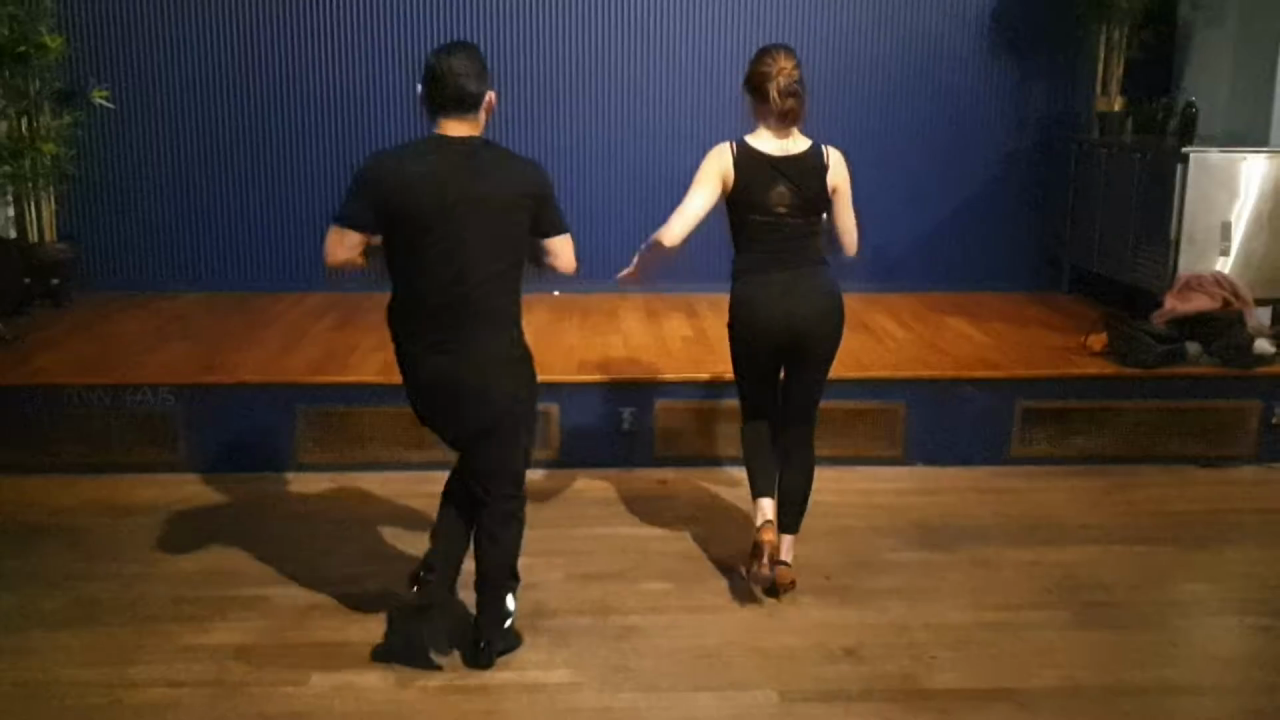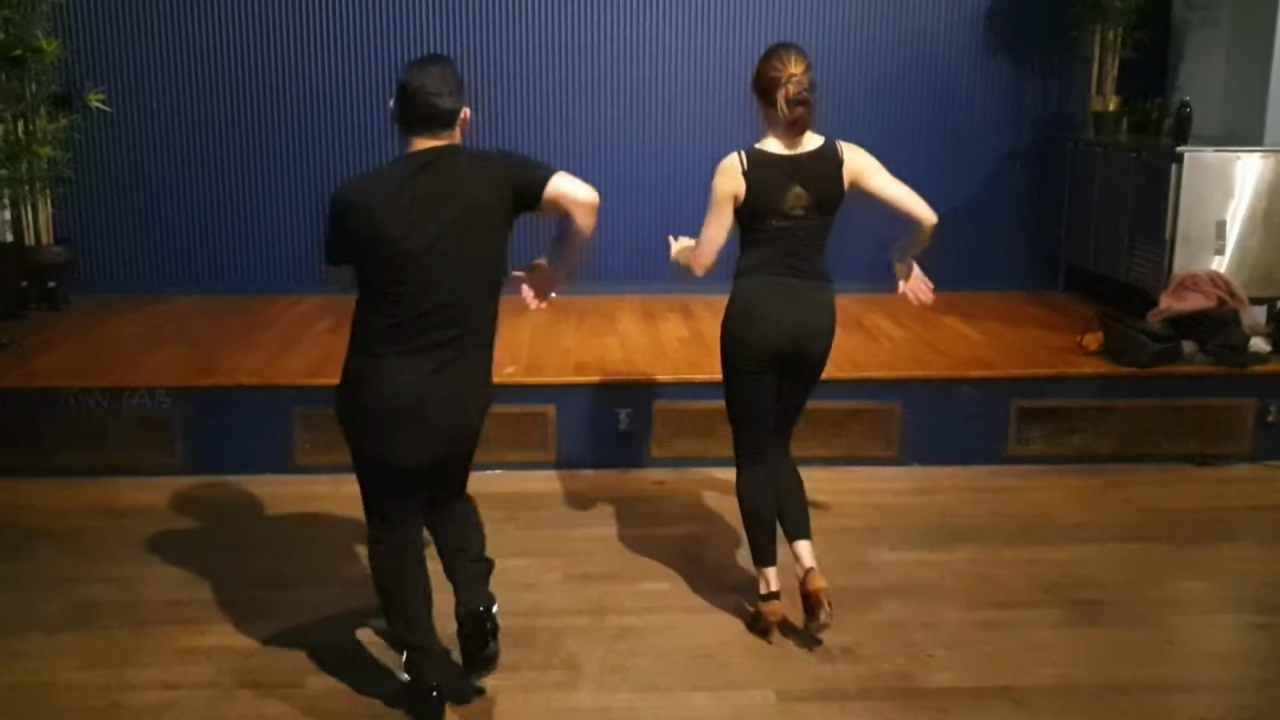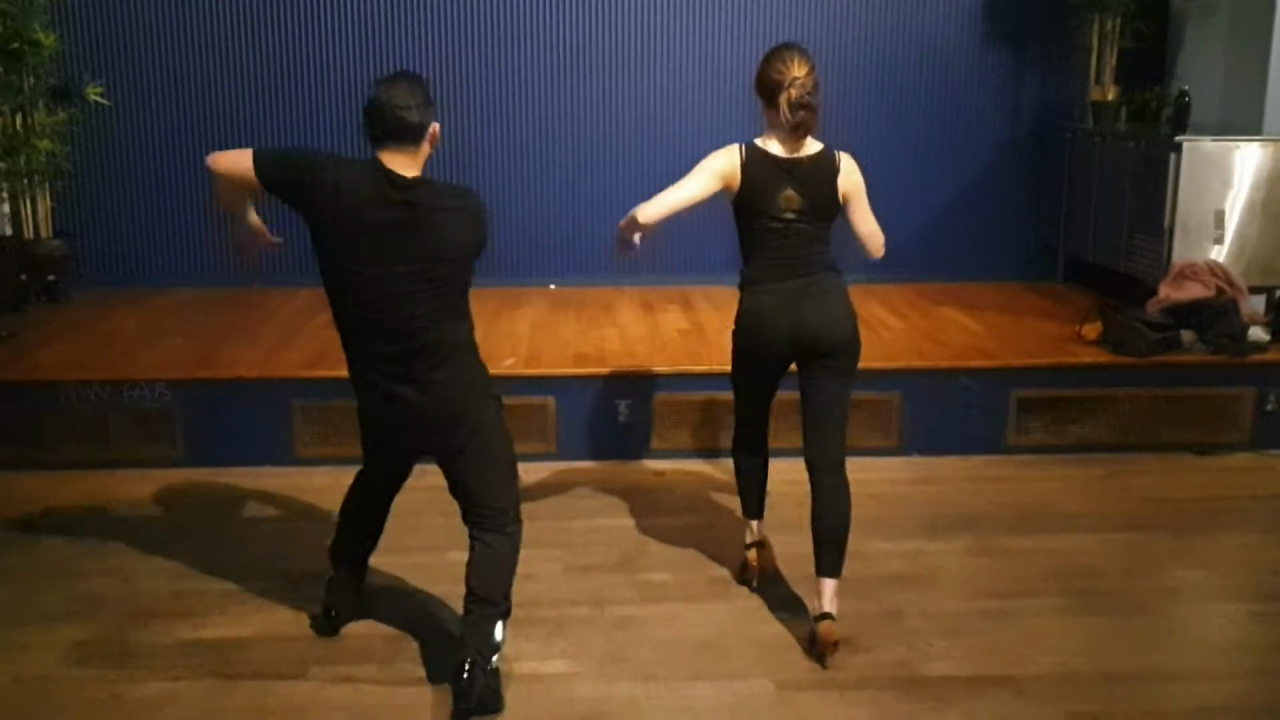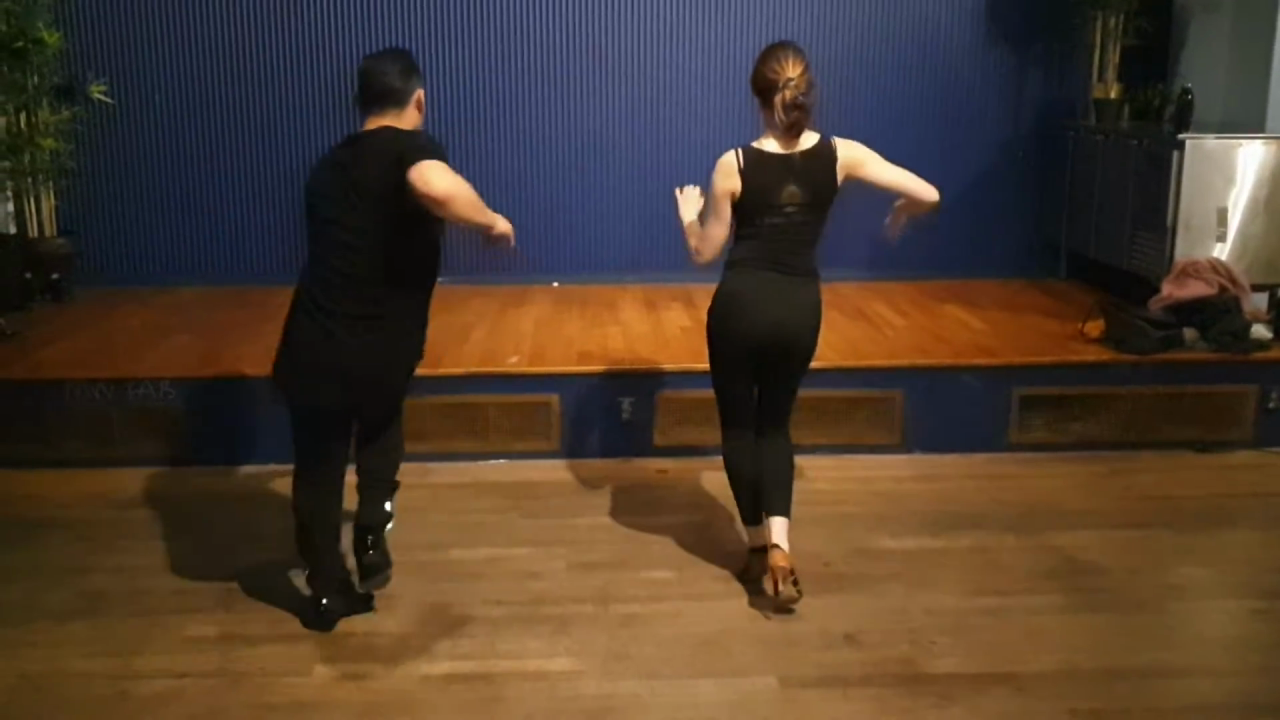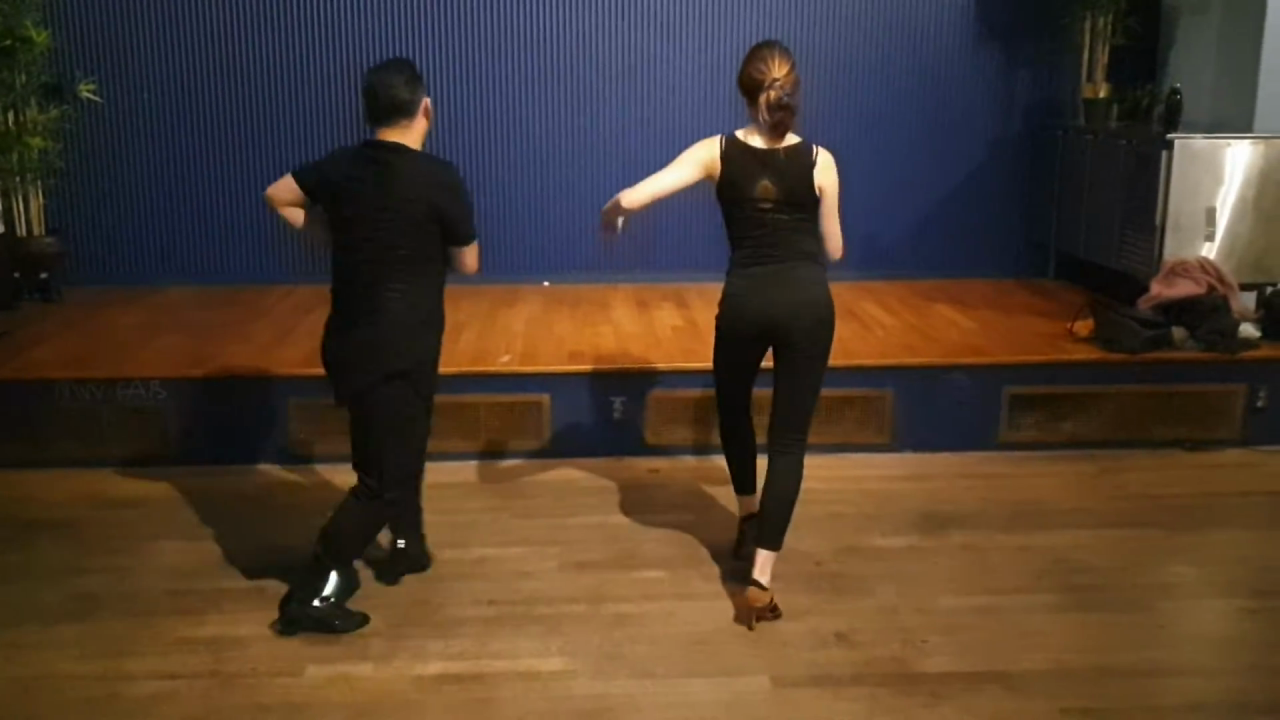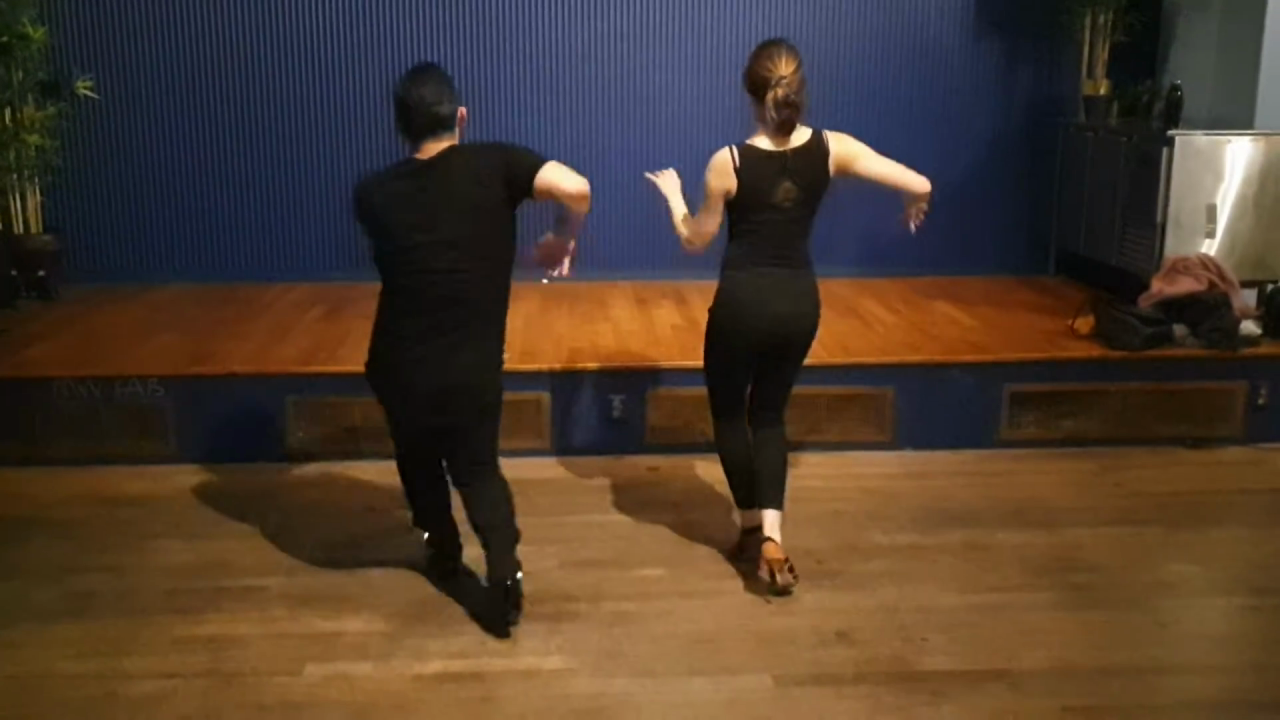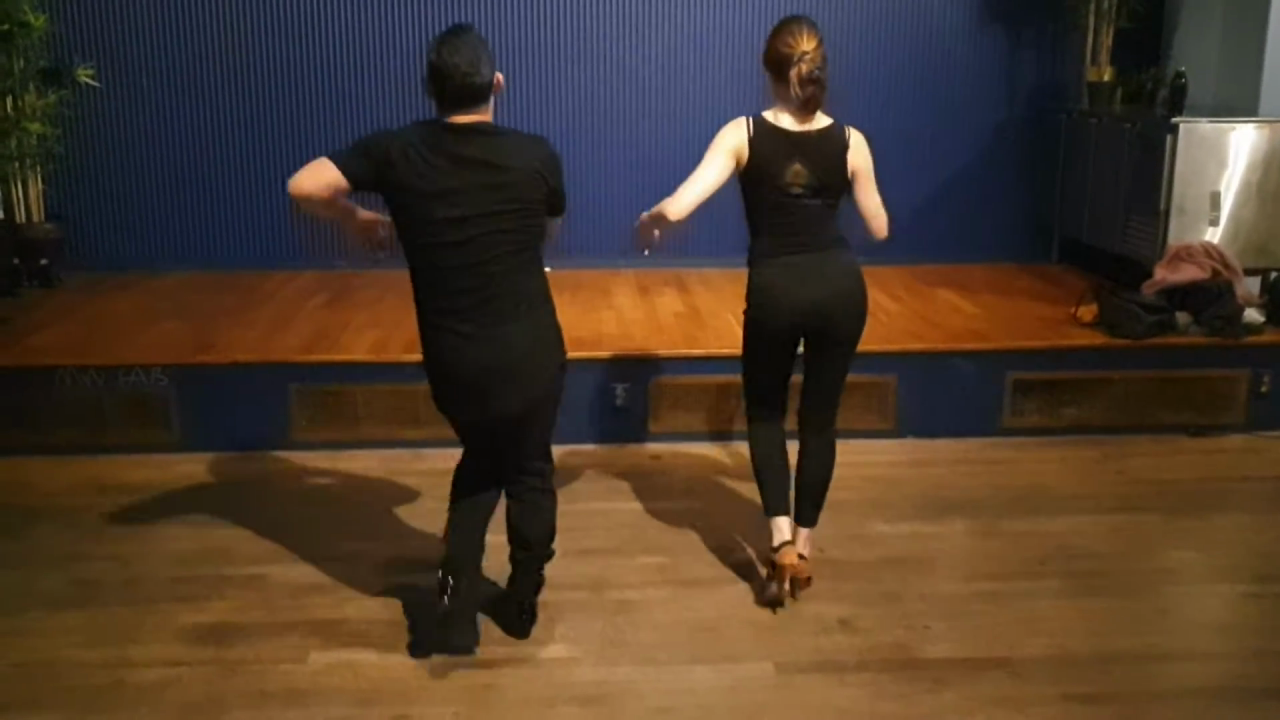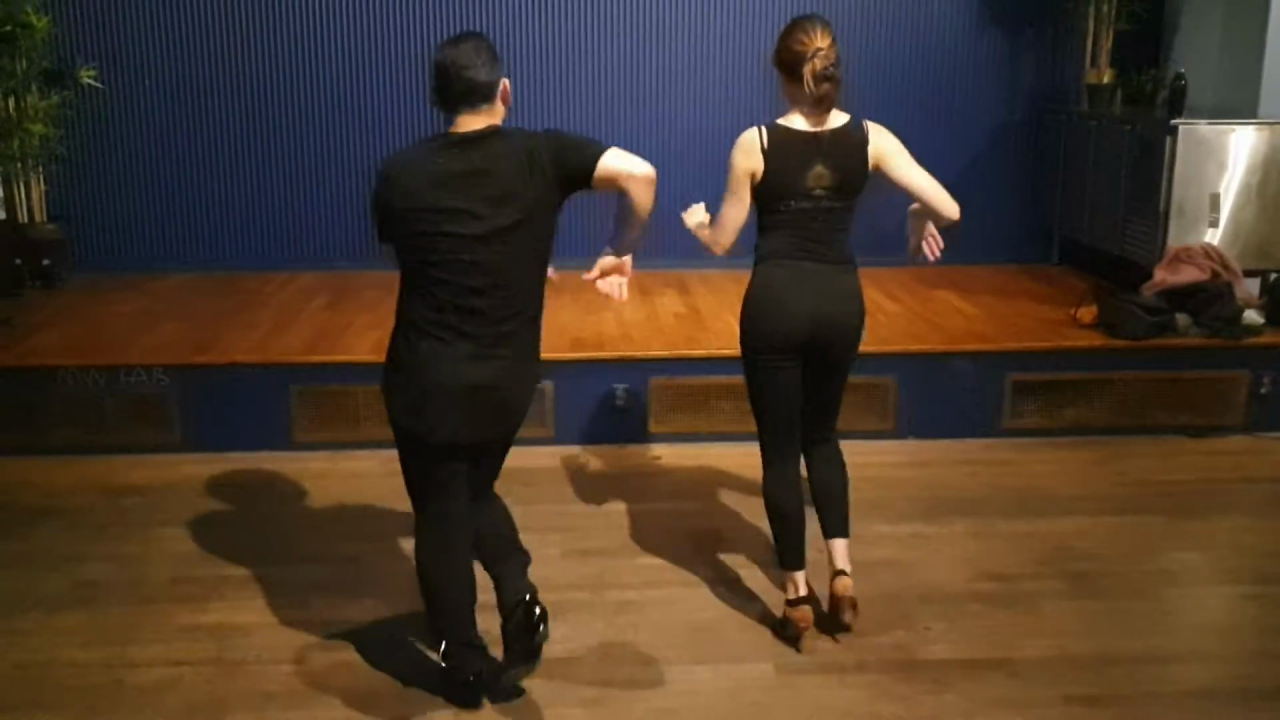
dt=0.4s
person 1, frame 1
left shoulder: (385, 171)
right shoulder: (524, 176)
left elbow: (337, 255)
right elbow: (564, 262)
left hip: (425, 371)
right hip: (495, 369)
left knee: (473, 463)
right knee: (498, 496)
left ankle: (437, 573)
right ankle: (491, 631)
person 1, frame 2
left shoulder: (357, 197)
right shoulder: (493, 173)
right elbow: (585, 200)
right wrist: (550, 269)
left hip: (380, 391)
right hip: (460, 390)
left knee: (394, 529)
right knee: (447, 503)
right ankle: (477, 612)
person 1, frame 3
left shoulder: (329, 182)
right shoulder: (462, 210)
left elbow: (220, 164)
left wrist: (248, 217)
left hip: (383, 400)
right hip: (459, 398)
left knee: (377, 483)
right knee: (495, 523)
left ankle: (340, 599)
right ankle: (477, 666)
person 1, frame 4
left shoulder: (327, 167)
right shoulder: (407, 150)
right elbow: (434, 186)
left wrist: (434, 221)
right wrist: (492, 221)
left hip: (311, 349)
right hip: (384, 352)
left knee: (317, 467)
right knee: (379, 434)
left ankle: (325, 593)
right ankle: (372, 542)
person 1, frame 5
left shoulder: (339, 166)
right shoulder: (438, 178)
left elbow: (278, 197)
right elbow: (468, 264)
left hip: (349, 344)
right hip: (394, 355)
left knee: (393, 451)
right knee: (385, 478)
left ankle: (407, 544)
right ankle: (311, 596)
person 1, frame 6
left shoulder: (373, 193)
right shoulder: (495, 166)
right elbow: (576, 187)
right wrist: (562, 242)
left hip: (399, 368)
right hip: (473, 369)
left knee: (417, 457)
right knee: (479, 469)
left ankle: (440, 548)
right ankle: (504, 577)
person 1, frame 7
left shoulder: (397, 152)
right shoulder: (535, 156)
left elbow: (302, 185)
left wrist: (360, 218)
left hip: (453, 358)
right hip: (531, 352)
left knee: (480, 463)
right knee: (530, 472)
left ankle: (458, 605)
right ankle: (523, 598)
person 1, frame 8
left shoulder: (400, 173)
right shoulder: (543, 155)
right elbow: (639, 173)
right wrist: (622, 254)
left hip: (424, 378)
right hip: (507, 376)
left knee: (440, 518)
right knee: (478, 492)
left ankle: (464, 663)
right ankle: (519, 606)
person 2, frame 1
left shoulder: (727, 157)
right shoulder: (828, 161)
left elbow: (671, 235)
right elbow: (849, 245)
left wrist: (641, 262)
left hip: (756, 305)
right hip: (818, 304)
left knee: (758, 416)
right knee: (797, 424)
left ankle: (765, 521)
right ankle: (784, 557)
person 2, frame 2
left shoulder: (737, 168)
right shoulder: (844, 159)
left elbow: (700, 264)
right elbow: (926, 217)
left wrist: (679, 248)
right wrist: (907, 260)
left hip: (754, 314)
right hip: (814, 315)
left knee: (753, 452)
right knee: (776, 443)
left ankle: (770, 596)
right ankle: (809, 567)
person 2, frame 3
left shoulder: (735, 160)
right shoulder: (840, 166)
left elbow: (649, 214)
right elbow: (876, 248)
left wrist: (628, 226)
left hip: (764, 316)
right hip: (830, 316)
left knee: (751, 427)
right knee: (827, 459)
left ankle: (754, 541)
right ankle: (826, 609)
person 2, frame 4
left shoulder: (734, 165)
right shoulder: (841, 155)
left elbow: (704, 252)
right elbow: (928, 195)
left wrist: (687, 210)
right wrist: (901, 211)
left hip: (738, 305)
right hip: (799, 307)
left knee: (738, 428)
right knee: (773, 426)
left ankle: (757, 547)
right ankle: (779, 545)
person 2, frame 5
left shoulder: (718, 152)
right shoulder: (818, 161)
left elbow: (630, 197)
right elbow: (833, 251)
left wrist: (612, 212)
left hip: (746, 301)
right hip: (806, 302)
left knee: (734, 409)
right knee: (789, 440)
left ankle: (749, 513)
right ankle: (760, 581)
person 2, frame 6
left shoulder: (728, 162)
right shoulder: (831, 148)
left elbow: (694, 241)
right elbow: (920, 186)
left wrist: (672, 193)
right wrist: (917, 207)
left hip: (741, 302)
right hip: (799, 301)
left knee: (730, 416)
right knee: (768, 415)
left ankle: (750, 528)
right ankle: (772, 535)
person 2, frame 7
left shoulder: (742, 134)
right shoulder: (849, 142)
left elbow: (677, 208)
right elbow: (879, 230)
left wrist: (649, 219)
left hip: (775, 292)
right hip: (841, 289)
left knee: (765, 416)
right knee: (819, 420)
left ankle: (780, 542)
right ankle: (802, 548)
person 2, frame 8
left shoulder: (756, 144)
right shoulder: (869, 138)
left elbow: (719, 243)
right elbow: (947, 207)
left wrist: (695, 220)
right wrist: (922, 220)
left hip: (775, 303)
right hip: (840, 301)
left knee: (780, 449)
right knee: (820, 437)
left ankle: (797, 598)
right ankle: (840, 573)
